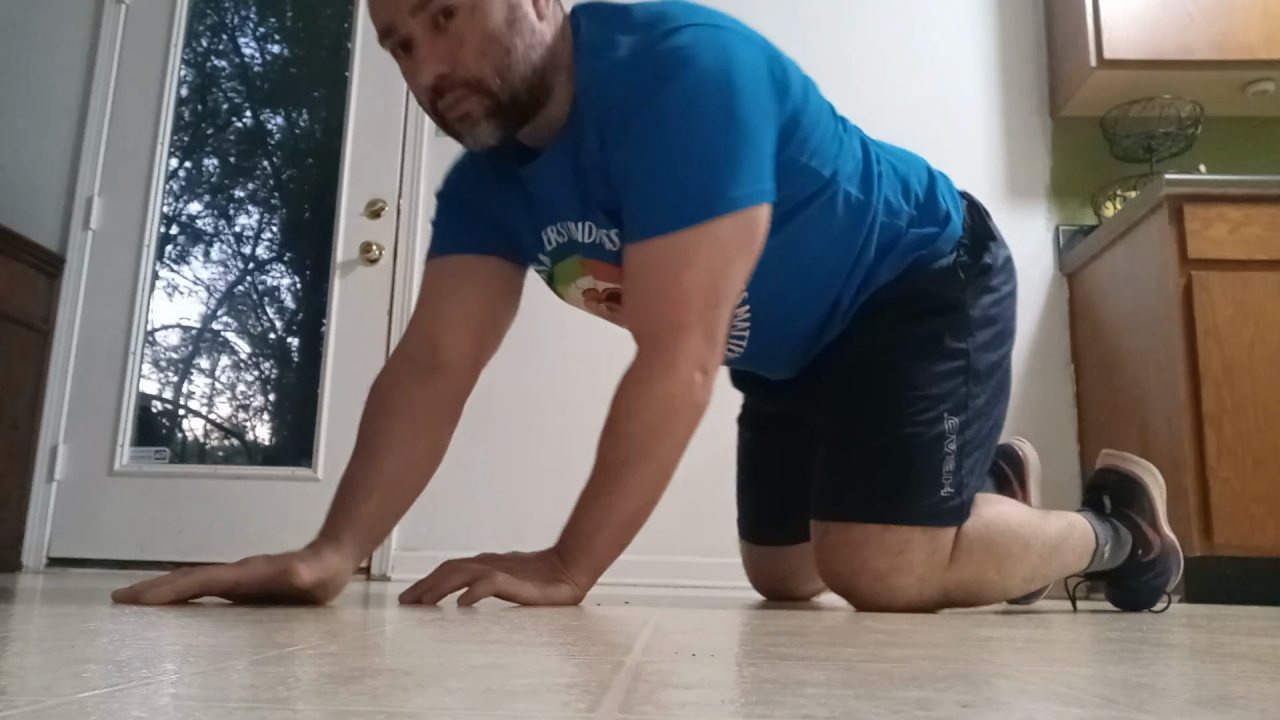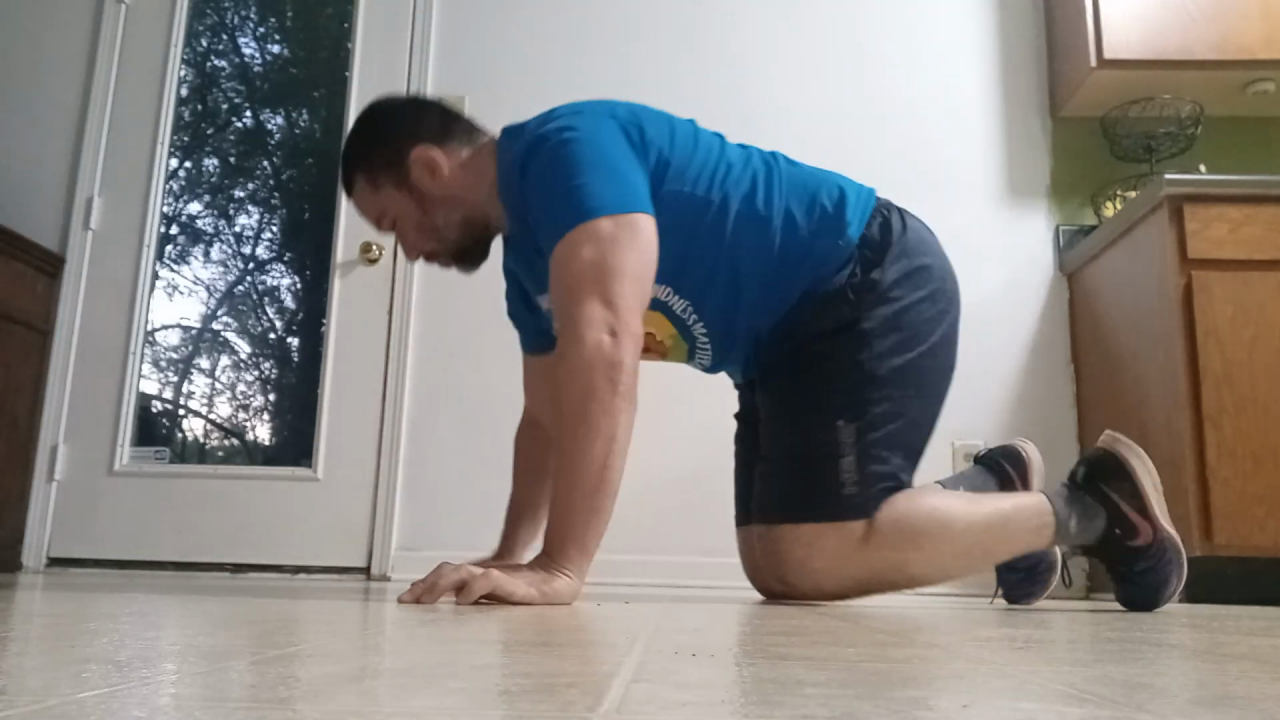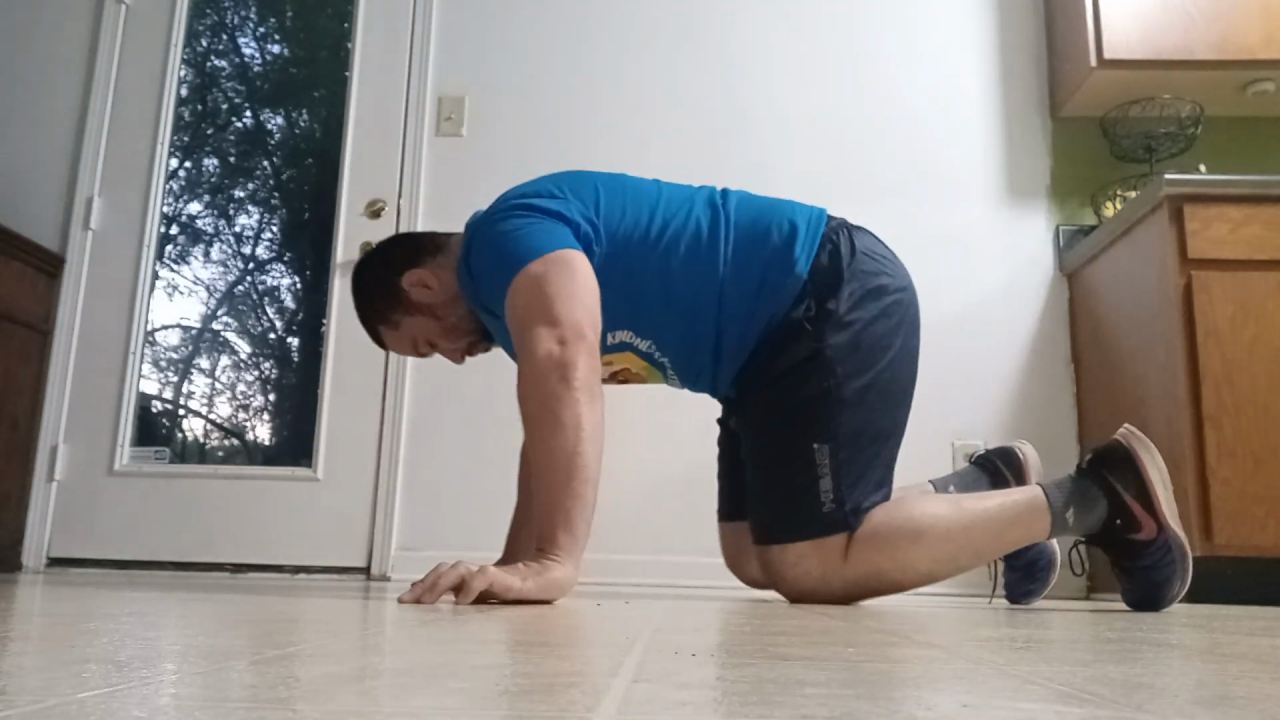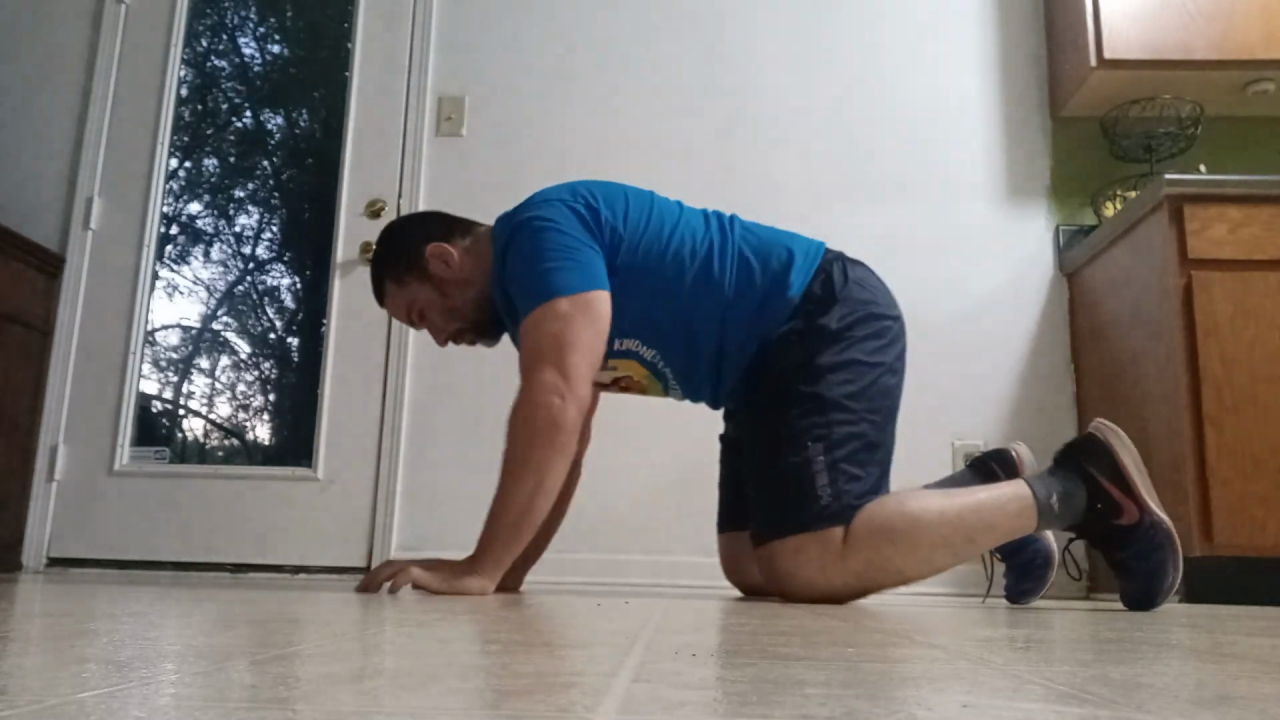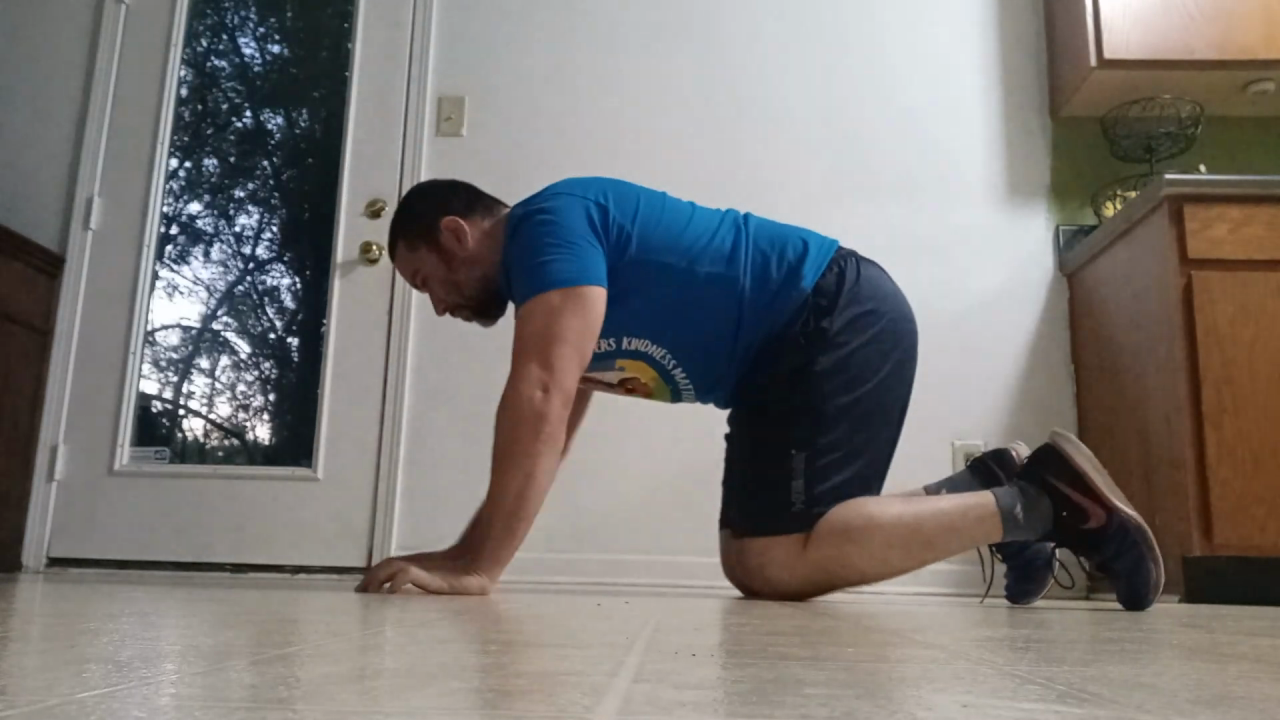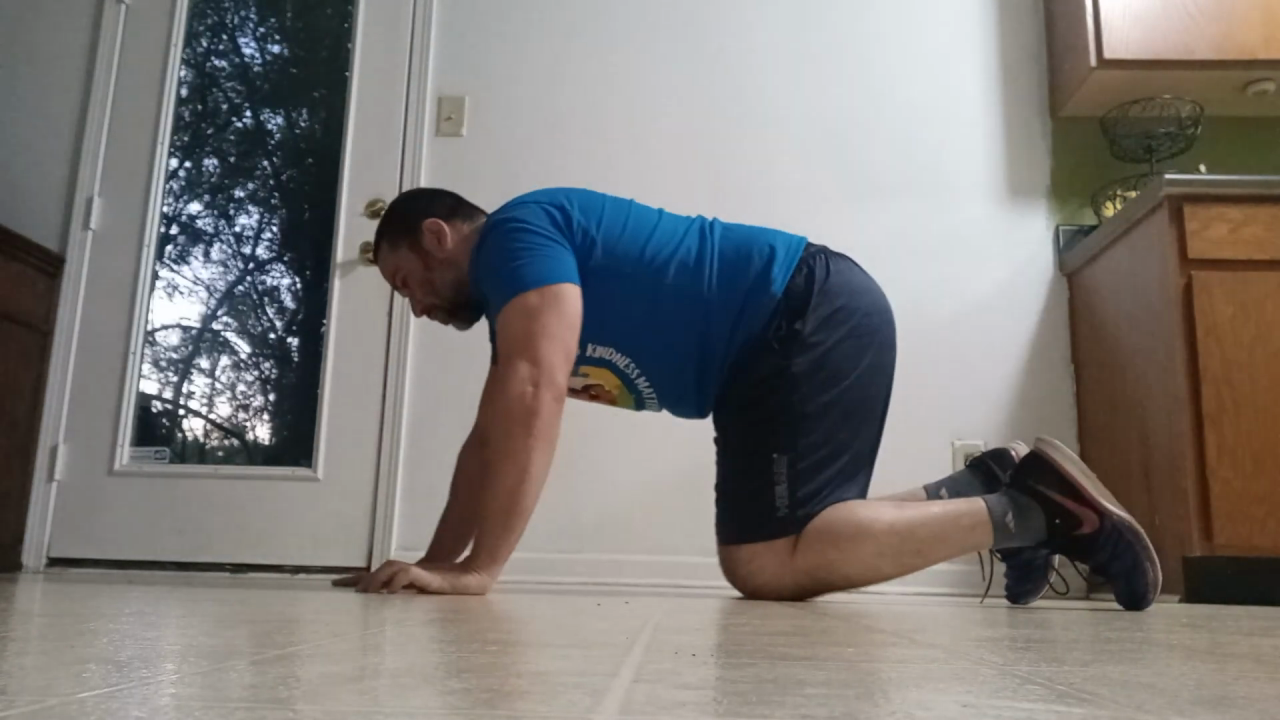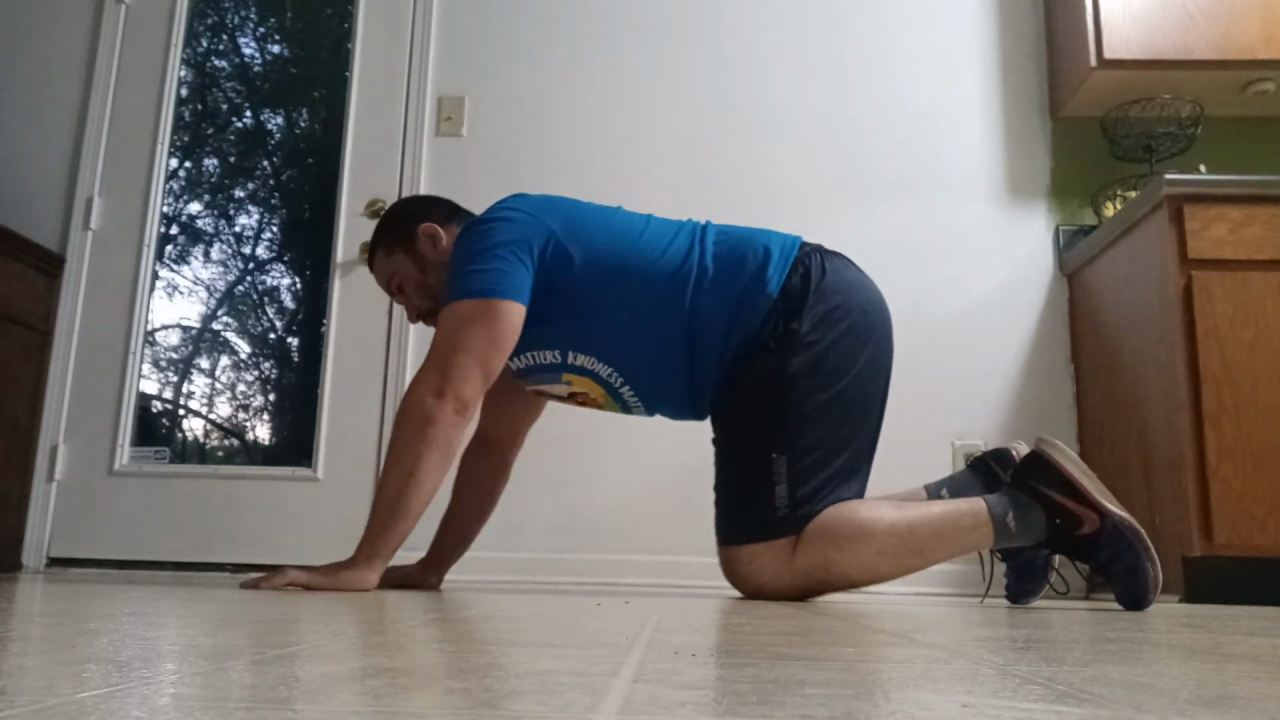
dt=0.7s
person 1, frame 1
right shoulder: (488, 184)
left elbow: (677, 358)
right elbow: (432, 368)
left wrist: (566, 569)
right wrist: (330, 555)
left hip: (925, 291)
right hip: (792, 349)
left knee: (881, 567)
right knee: (783, 577)
left ankle: (1111, 522)
right ankle: (986, 482)
person 1, frame 2
left shoulder: (560, 152)
right shoulder: (526, 257)
left elbow: (604, 351)
right elbow: (549, 419)
left wrist: (560, 569)
right wrist: (507, 559)
left hip: (874, 285)
right hip: (792, 336)
left knee: (814, 557)
right knee: (775, 568)
left ankle: (1092, 502)
right ankle: (993, 486)
person 1, frame 3
left shoulder: (505, 238)
right shoulder: (520, 285)
left elbow: (562, 366)
right elbow: (553, 426)
left wrist: (554, 561)
right wrist: (515, 565)
left hip: (836, 298)
right hip: (783, 332)
left knee: (811, 565)
right knee: (755, 558)
left ankle: (1096, 496)
right ankle: (988, 484)
person 1, frame 4
left shoulder: (539, 237)
right shoulder: (531, 295)
left elbow: (553, 408)
right elbow: (560, 444)
left wrist: (482, 570)
right wrist: (510, 573)
left hip: (830, 323)
right hip: (780, 358)
left knee: (813, 565)
right knee: (753, 568)
left ankle: (1076, 487)
right ankle: (987, 488)
person 1, frame 5
left shoulder: (548, 227)
right shoulder: (550, 279)
left elbow: (539, 399)
right elbow: (548, 433)
left wrist: (480, 568)
right wrist: (462, 548)
left hip: (841, 322)
right hip: (796, 352)
left knee: (778, 562)
right knee: (751, 564)
left ankle: (1041, 500)
right ankle: (987, 489)
person 1, frame 6
left shoulder: (516, 236)
right shoulder: (524, 300)
left elbow: (533, 397)
right elbow: (493, 437)
left wrist: (477, 568)
right wrist: (433, 562)
left hip: (815, 318)
right hip: (791, 340)
left knee: (767, 562)
right knee: (778, 549)
left ankle: (1029, 507)
right ankle: (987, 487)
person 1, frame 7
left shoulder: (499, 237)
right shoulder: (516, 311)
left elbow: (442, 402)
right elbow: (492, 447)
left wrist: (367, 562)
right wrist: (430, 568)
left hip: (811, 316)
right hip: (790, 338)
left knee: (767, 563)
right knee: (779, 549)
left ankle: (1024, 509)
right ankle: (990, 488)
